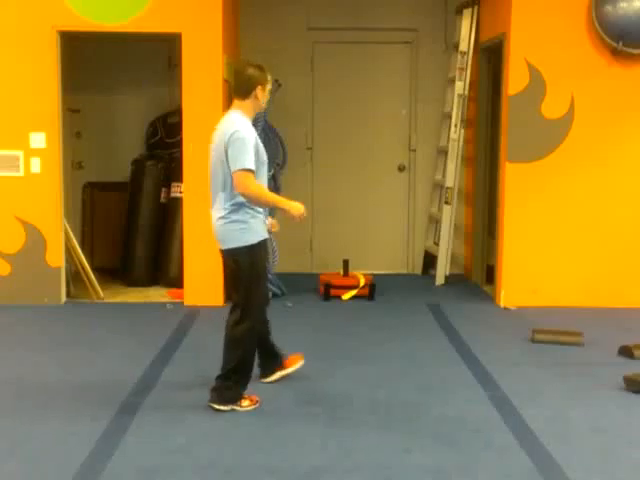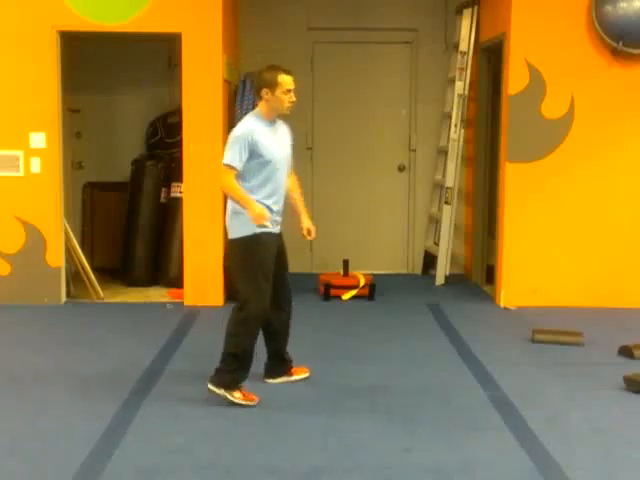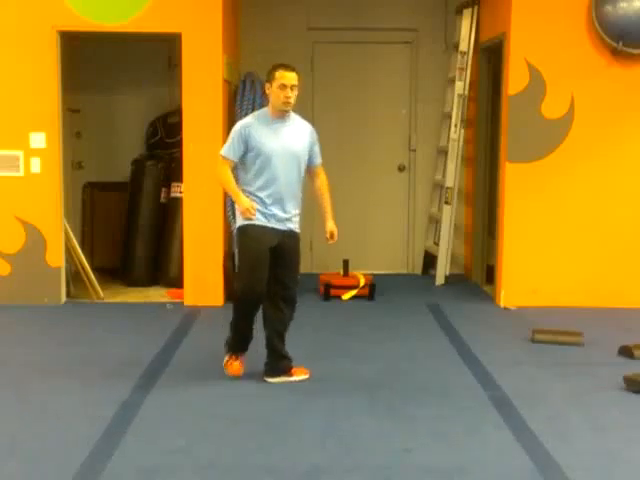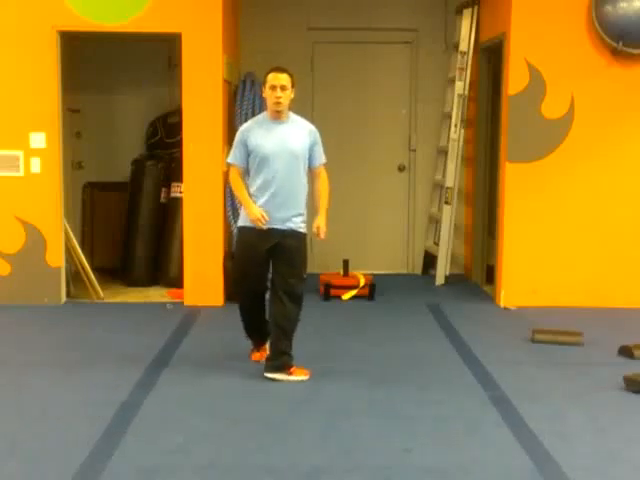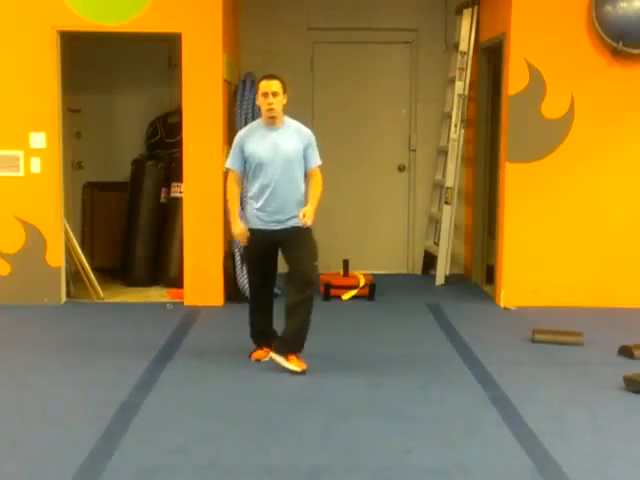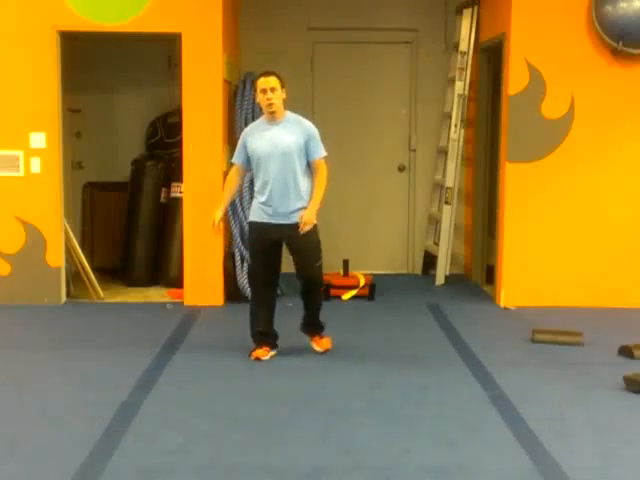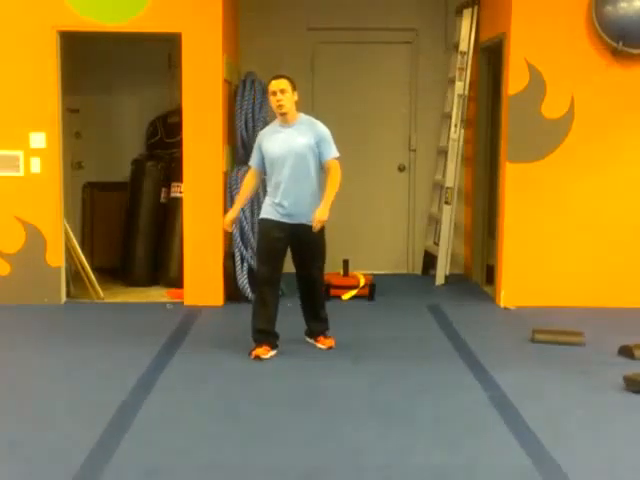
dt=0.2s
person 1, frame 1
left shoulder: (225, 125)
right shoulder: (242, 131)
right elbow: (244, 185)
left wrist: (263, 216)
right wrist: (286, 205)
left hip: (236, 228)
right hip: (243, 232)
left knee: (256, 301)
right knee: (247, 308)
left ankle: (271, 362)
right ankle: (227, 392)
person 1, frame 2
left shoulder: (283, 130)
right shoulder: (246, 131)
left elbow: (289, 178)
right elbow: (227, 178)
left wrist: (303, 214)
right wrist: (251, 207)
left hip: (271, 229)
right hip: (250, 229)
left knee: (279, 300)
right knee: (252, 303)
left ankle: (278, 365)
right ankle: (227, 378)
person 1, frame 3
left shoulder: (305, 130)
right shoulder: (247, 127)
left elbow: (317, 175)
right elbow: (224, 168)
left wrist: (328, 217)
right wrist: (239, 198)
left hip: (288, 226)
right hip: (253, 221)
left knee: (283, 296)
right knee: (251, 289)
left ankle: (277, 365)
right ankle: (235, 349)
person 1, frame 4
left shoulder: (307, 131)
right shoulder: (248, 131)
left elbow: (319, 176)
right elbow: (235, 175)
left wrist: (322, 214)
right wrist: (249, 206)
left hip: (293, 226)
right hip: (254, 225)
left knee: (289, 293)
right knee: (250, 288)
left ankle: (279, 362)
right ankle: (260, 339)
person 1, frame 5
left shoulder: (303, 134)
right shoulder: (244, 137)
left elbow: (314, 176)
right elbow: (233, 181)
left wrist: (310, 207)
right wrist: (236, 219)
left hip: (295, 224)
right hip: (257, 226)
left knee: (304, 282)
right knee: (260, 287)
left ankle: (288, 348)
right ankle: (263, 342)
person 1, frame 6
left shoulder: (304, 128)
right shoulder: (250, 134)
left elbow: (320, 170)
right elbow: (236, 173)
left wrist: (313, 207)
right wrist: (221, 208)
left hip: (299, 218)
right hip: (262, 219)
left knee: (312, 276)
right knee: (262, 282)
left ankle: (314, 329)
right ankle: (264, 341)
person 1, frame 7
left shoulder: (316, 130)
right shoulder: (265, 136)
left elbow: (334, 171)
right elbow: (254, 175)
left wrist: (325, 206)
right wrist: (235, 209)
left hip: (308, 219)
right hip: (273, 217)
left knee: (312, 279)
right knee: (266, 279)
left ankle: (318, 330)
right ankle: (265, 340)
